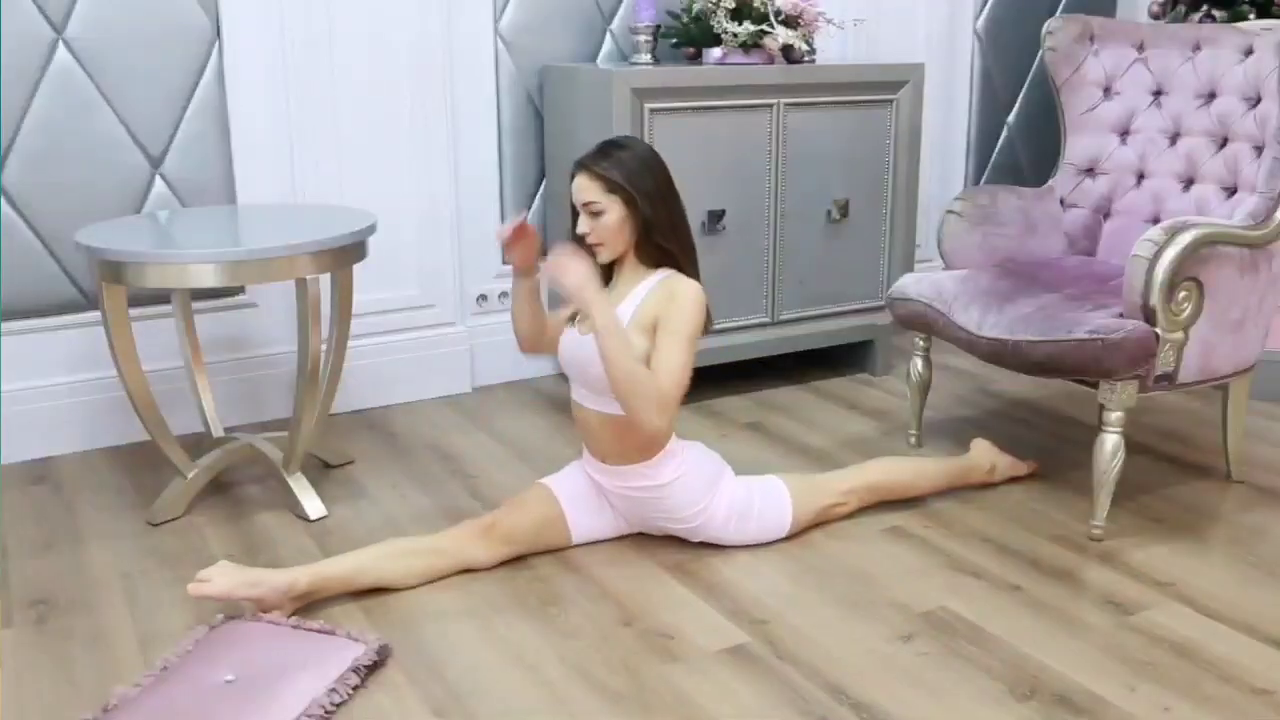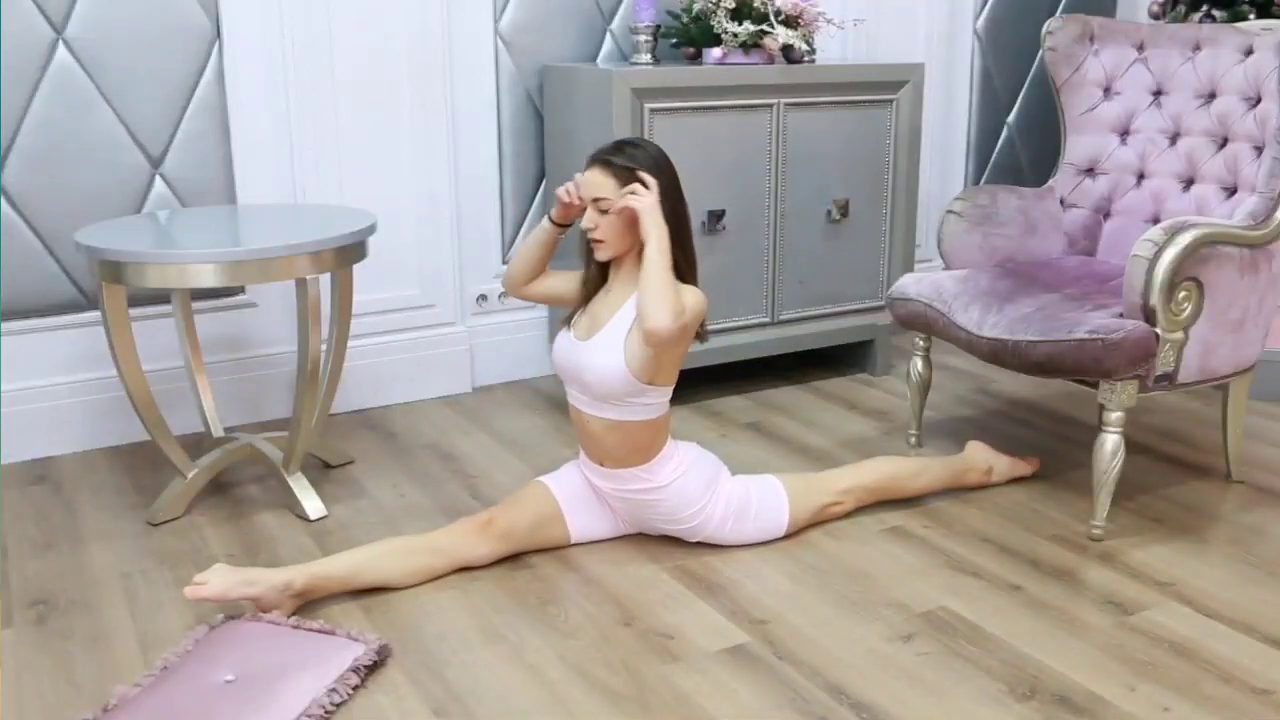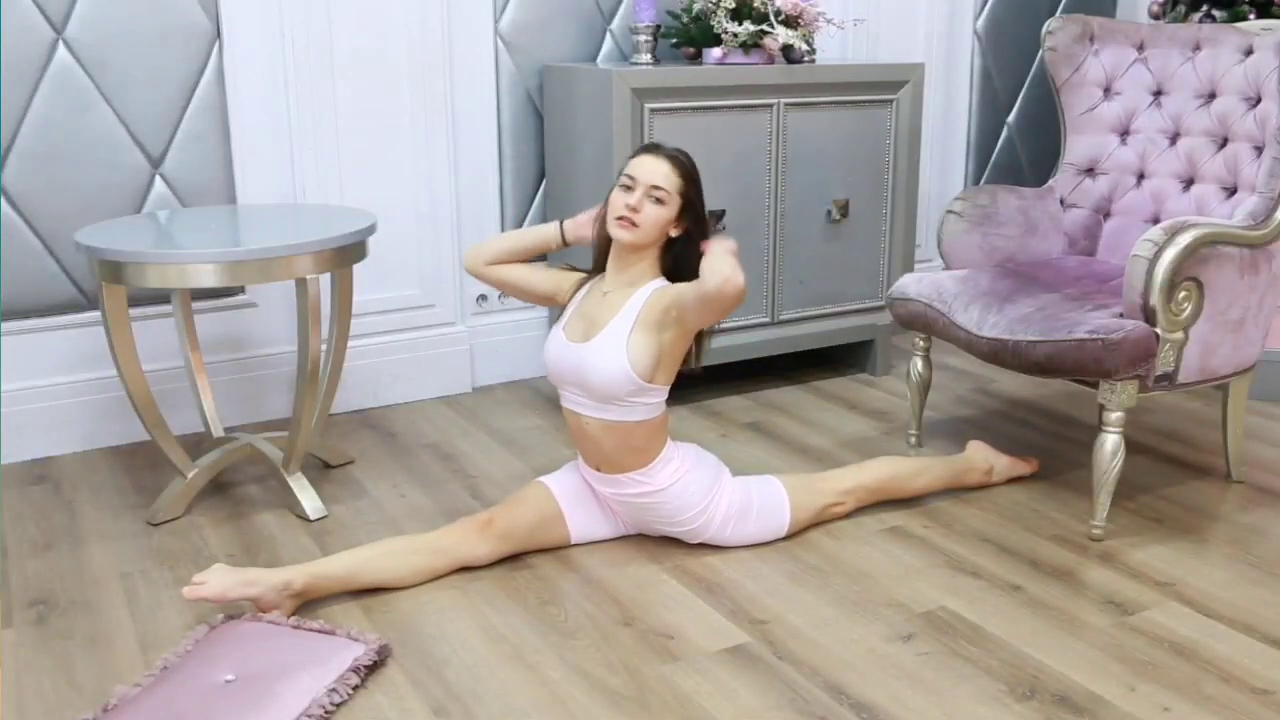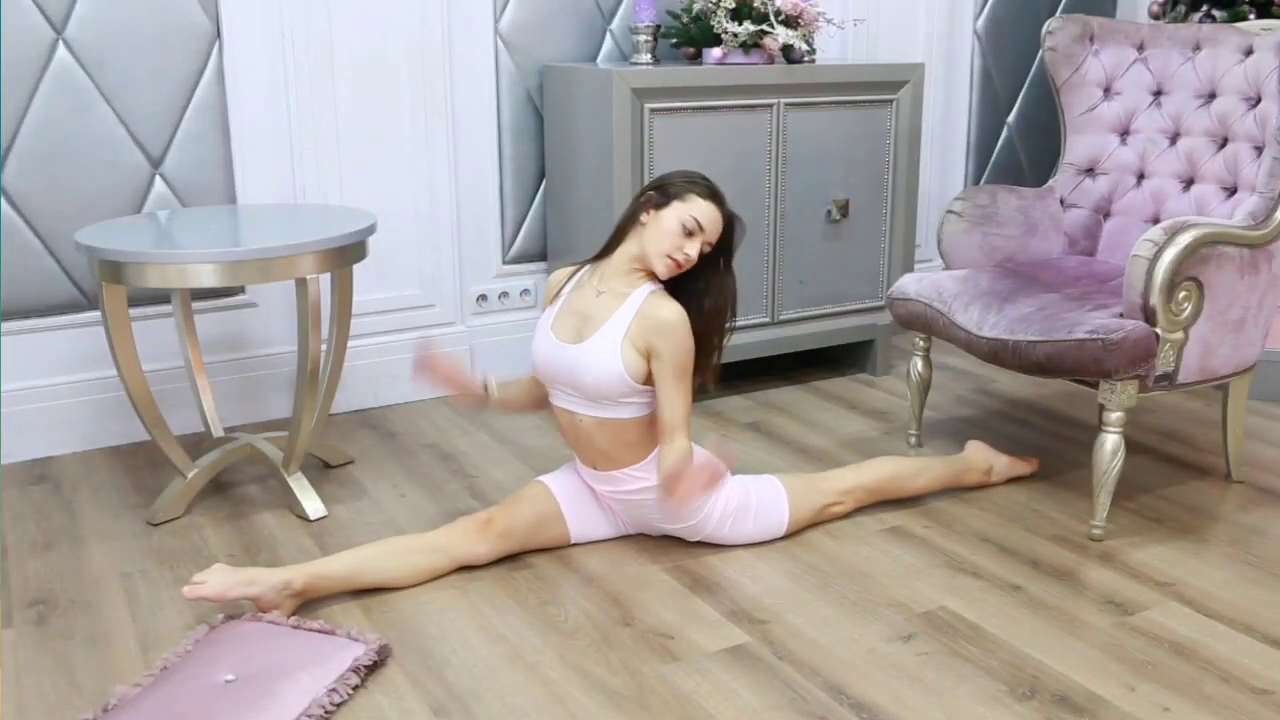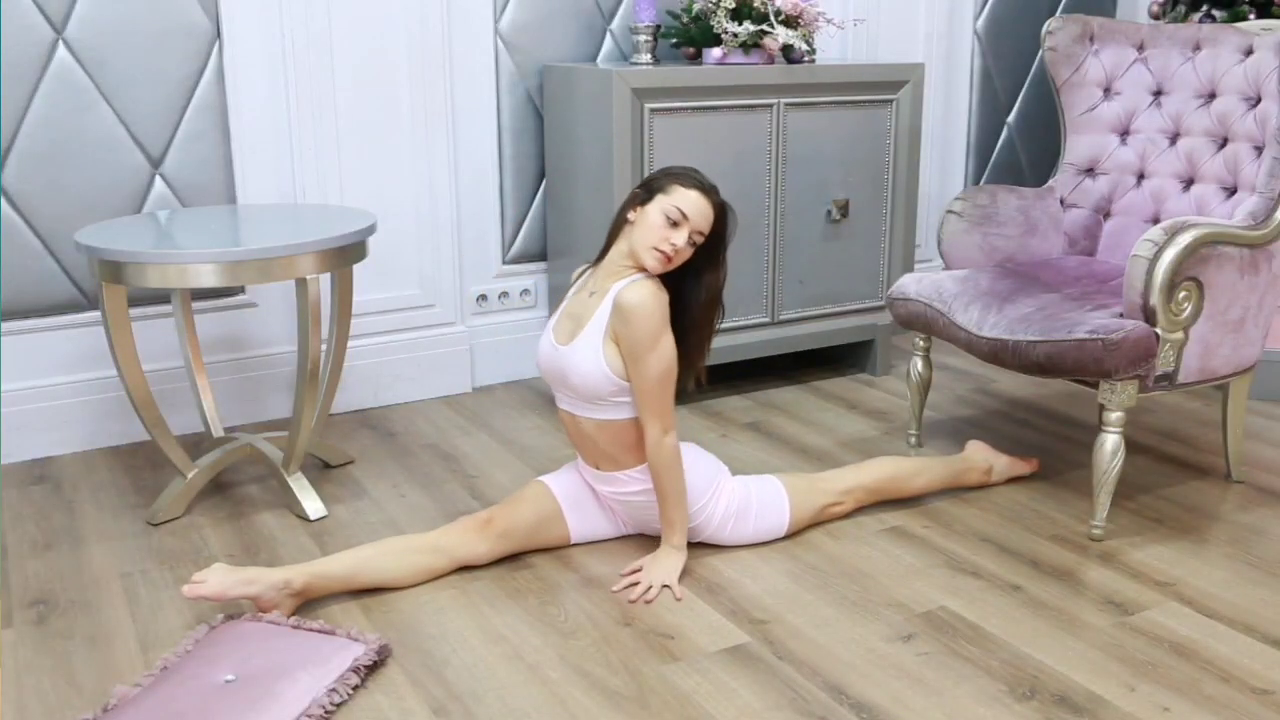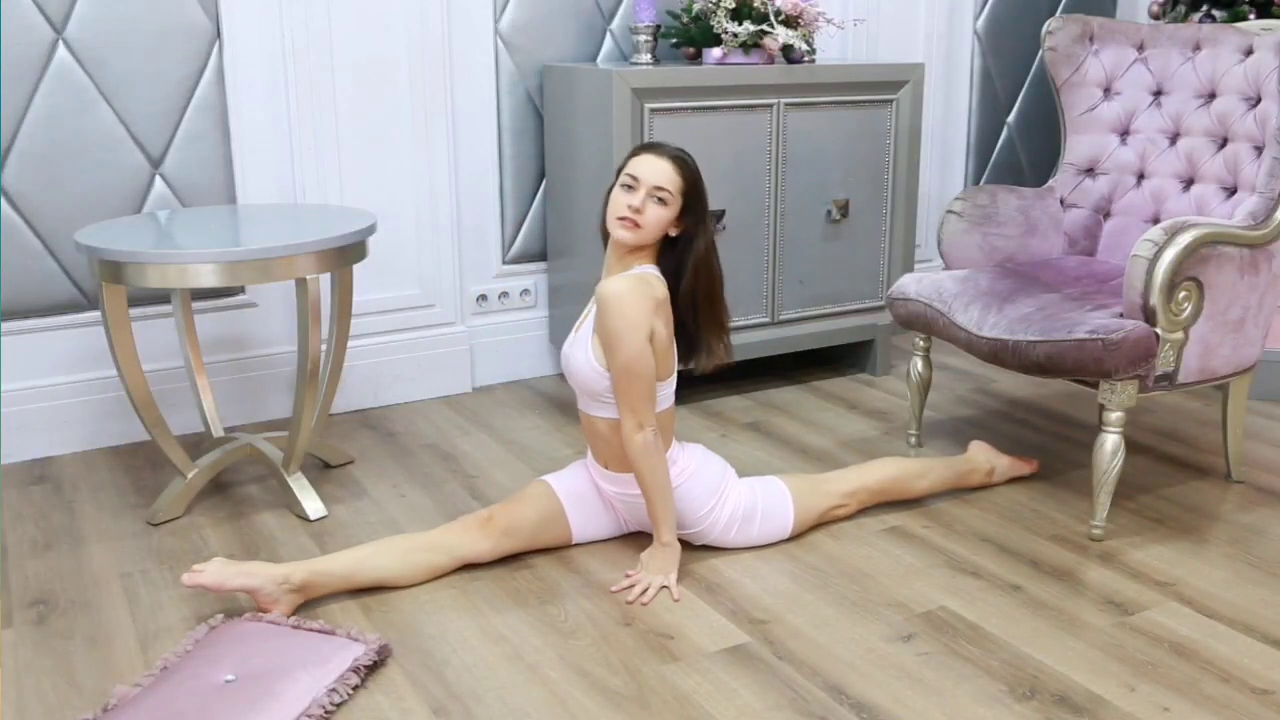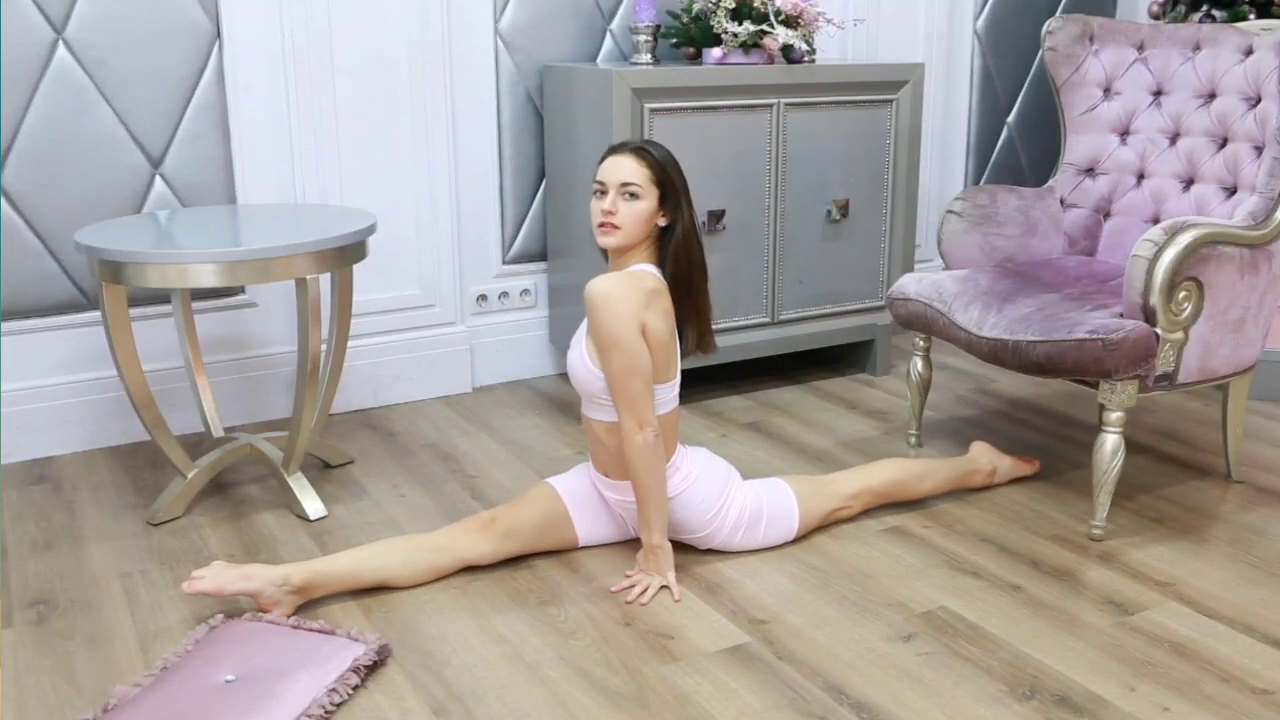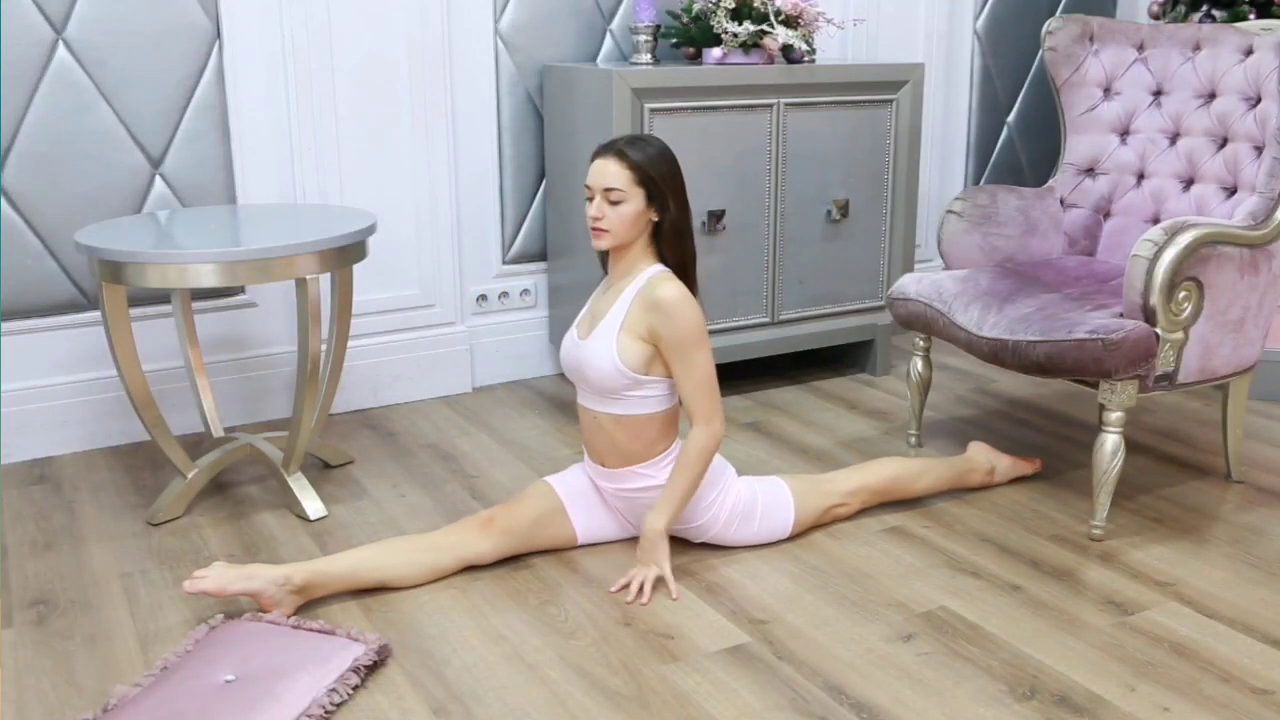
dt=0.5s
person 1, frame 1
left shoulder: (677, 295)
right shoulder: (608, 282)
left elbow: (654, 416)
right elbow: (537, 342)
left wrist: (592, 300)
right wrist: (526, 270)
left hip: (676, 488)
right hip: (603, 482)
right knee: (482, 537)
right ankle: (294, 585)
person 1, frame 2
left shoulder: (670, 302)
right shoulder: (594, 286)
left elbow: (664, 325)
right elbow: (514, 282)
left wrist: (651, 223)
right wrist: (555, 219)
left hip: (672, 489)
right hip: (599, 482)
right knee: (477, 535)
right ankle: (292, 582)
person 1, frame 3
left shoulder: (669, 303)
right shoulder: (582, 287)
left elbow: (728, 286)
right elbow: (479, 260)
left wrist: (718, 248)
right wrist: (572, 229)
left hip: (673, 491)
right hip: (597, 484)
right knee: (475, 536)
right ankle: (290, 583)
person 1, frame 4
left shoulder: (665, 317)
right shoulder: (564, 282)
left elbow: (675, 438)
right elbow: (551, 391)
left wrist: (684, 477)
right wrist: (480, 390)
left hip: (657, 488)
right hip: (595, 484)
right knee: (474, 534)
right ankle: (290, 582)
person 1, frame 5
left shoulder: (643, 300)
right shoulder: (585, 281)
left elbow: (661, 434)
left wrist: (674, 545)
left hip: (670, 488)
right hip: (598, 483)
right knee: (476, 534)
right ankle: (291, 583)
person 1, frame 6
left shoulder: (625, 293)
right shoulder: (631, 280)
left elbow: (639, 430)
left wrist: (665, 544)
left hip: (680, 488)
right hip: (612, 479)
right knee: (479, 532)
right ankle: (292, 581)
person 1, frame 7
left shoulder: (613, 292)
right shoulder: (638, 282)
left elbow: (640, 429)
left wrist: (656, 546)
left hip: (686, 497)
right hip: (619, 485)
right knee: (480, 533)
right ankle: (294, 580)
person 1, frame 8
left shoulder: (664, 297)
right shoulder: (614, 280)
left elbow: (710, 424)
left wrist: (659, 530)
left hip: (677, 491)
right hip: (608, 484)
right knee: (480, 533)
right ankle: (293, 582)
